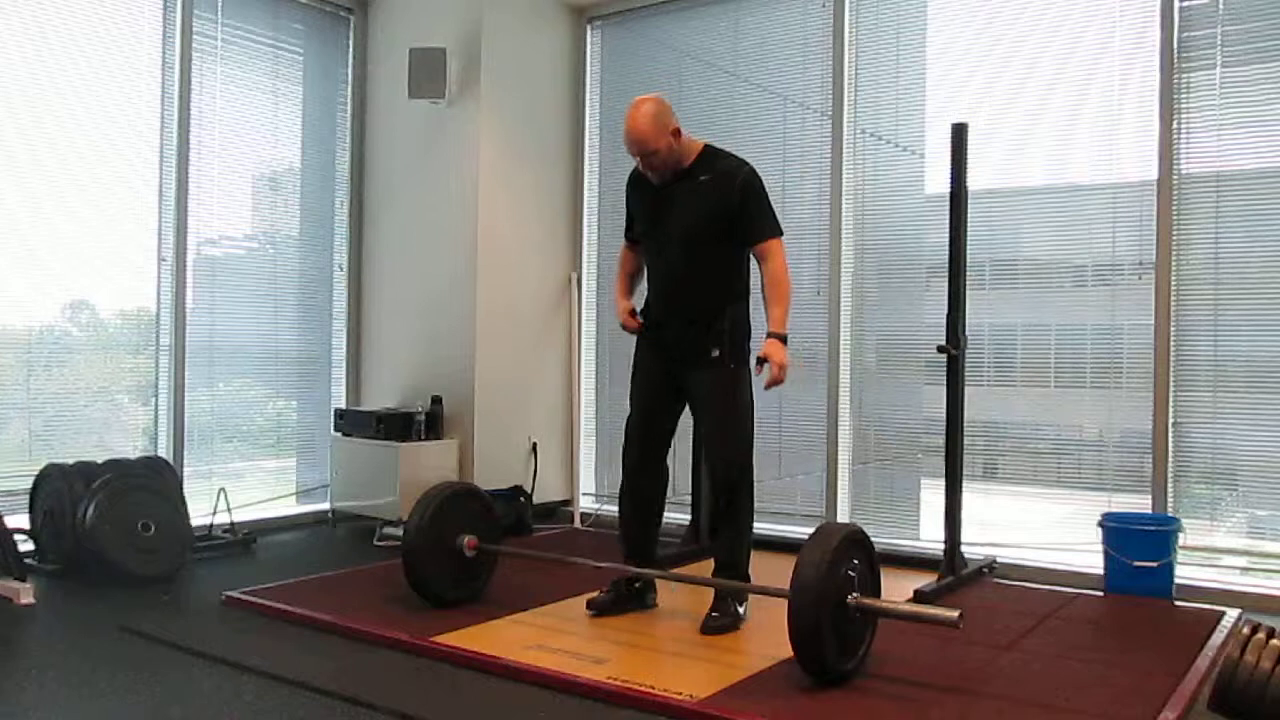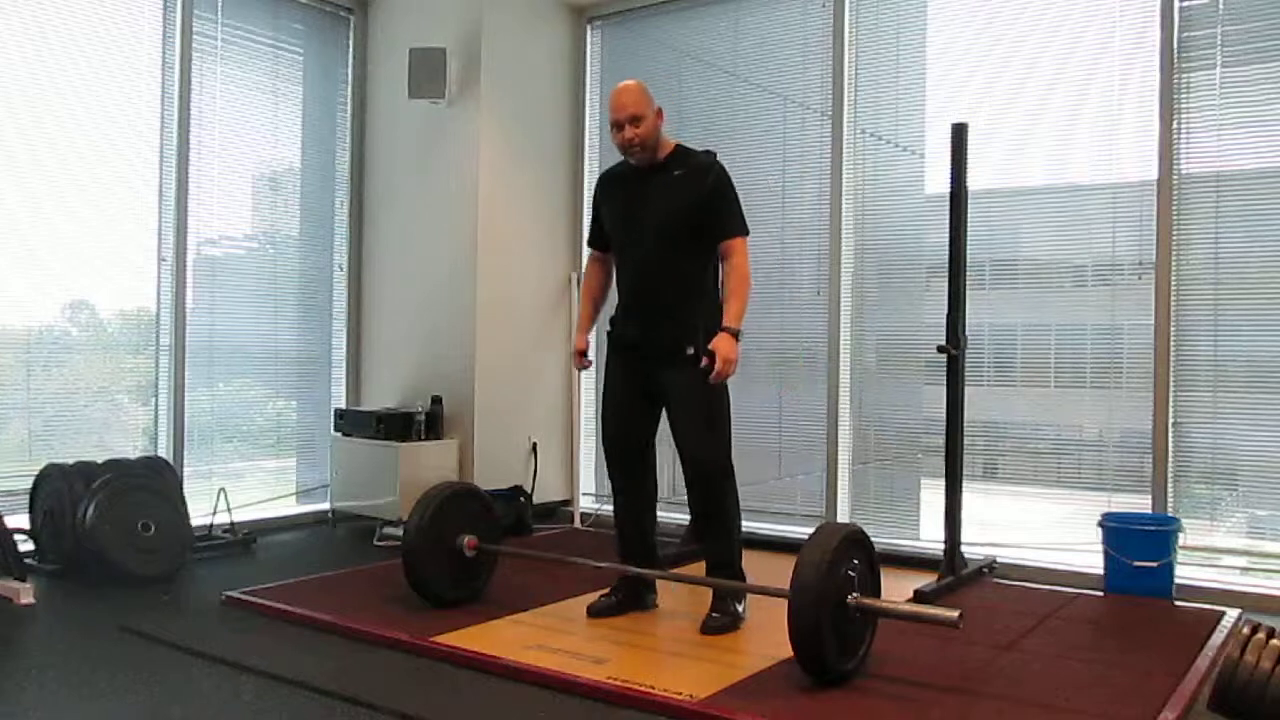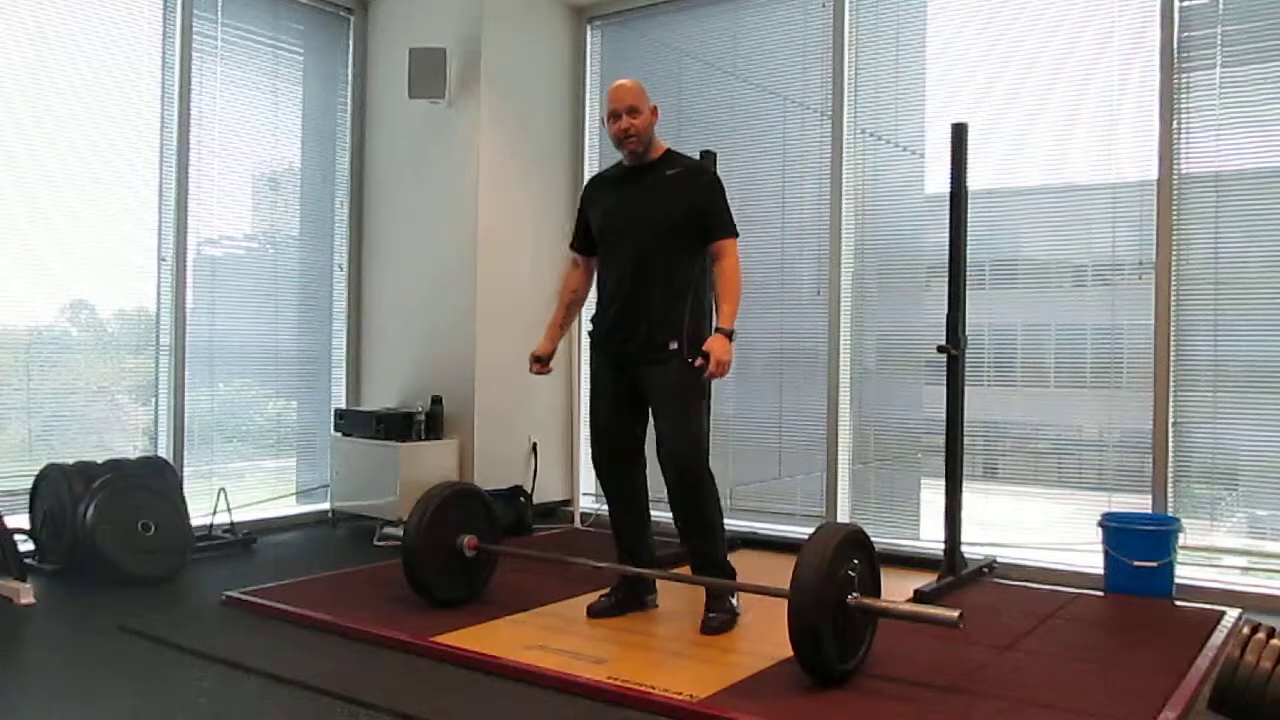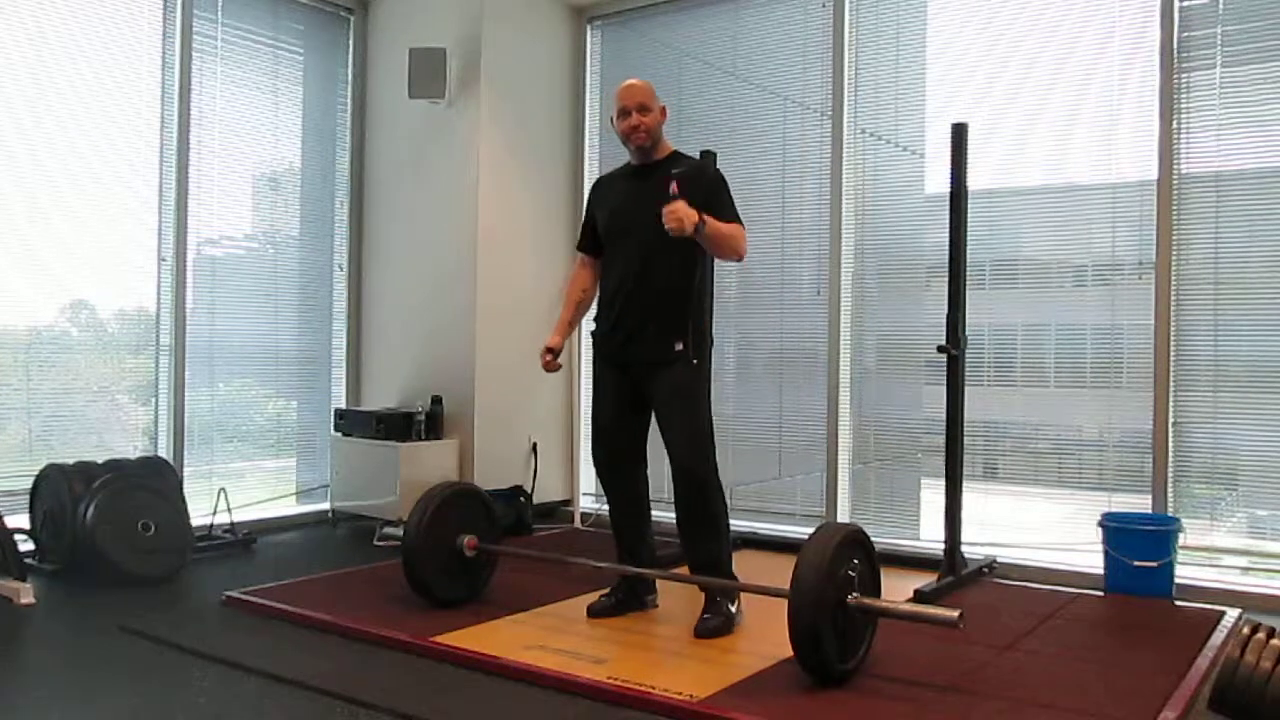
dt=0.3s
person 1, frame 1
left shoulder: (733, 178)
right shoulder: (639, 183)
left elbow: (771, 256)
left wrist: (776, 335)
right wrist: (623, 296)
left hip: (718, 347)
right hip: (655, 343)
left knee: (728, 465)
right knee: (640, 456)
left ankle: (731, 588)
right ankle: (635, 578)
person 1, frame 2
left shoulder: (704, 175)
right shoulder: (609, 184)
left elbow: (735, 256)
right elbow: (599, 258)
left wrist: (729, 330)
right wrist: (583, 326)
left hip: (691, 349)
right hip: (627, 349)
left knee: (706, 464)
right knee: (624, 461)
left ankle: (728, 588)
right ankle: (637, 580)
person 1, frame 3
left shoulder: (694, 178)
right shoulder: (599, 188)
left elbow: (725, 255)
right elbow: (580, 267)
left wrist: (722, 329)
right wrist: (551, 336)
left hip: (675, 349)
right hip: (612, 349)
left knee: (684, 461)
right knee: (615, 463)
left ankle: (719, 585)
right ankle: (637, 579)
person 1, frame 4
left shoulder: (699, 177)
right shoulder: (605, 188)
left elbow: (736, 244)
right elbow: (587, 267)
left wrist: (696, 222)
right wrist: (560, 332)
left hip: (677, 348)
right hip: (614, 351)
left knee: (693, 465)
right knee: (616, 464)
left ankle: (720, 588)
right ankle: (636, 579)
